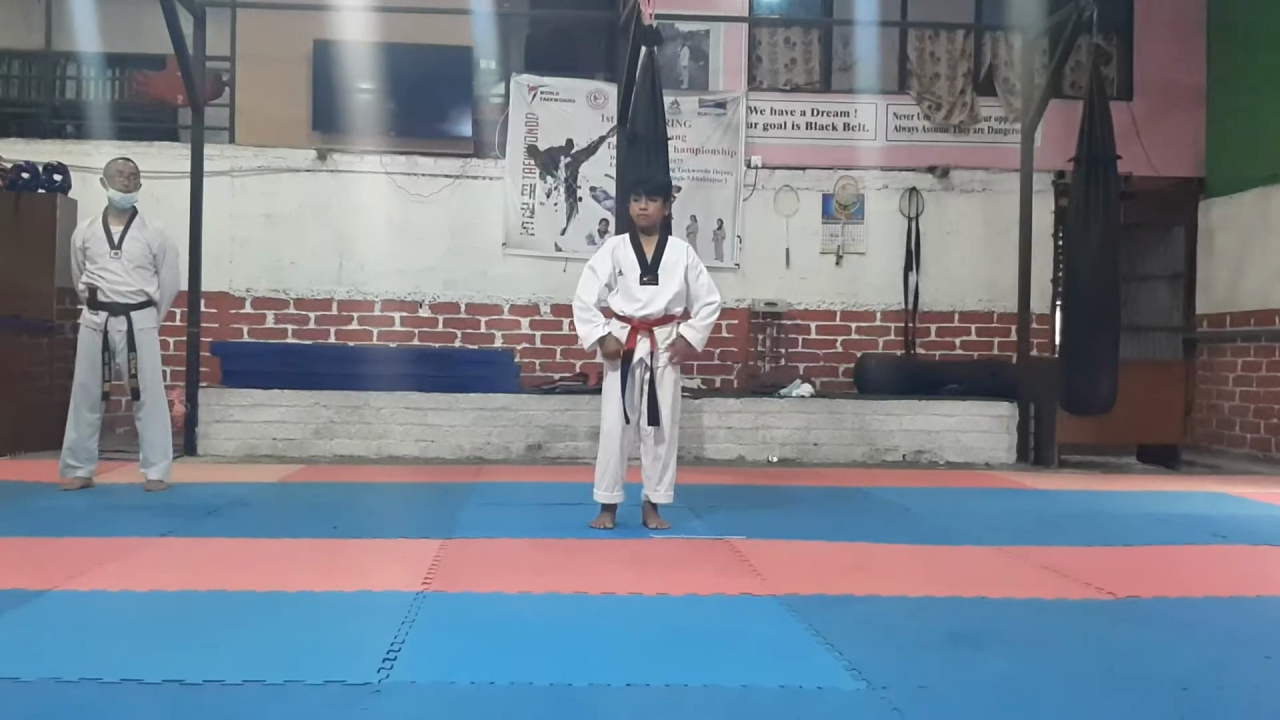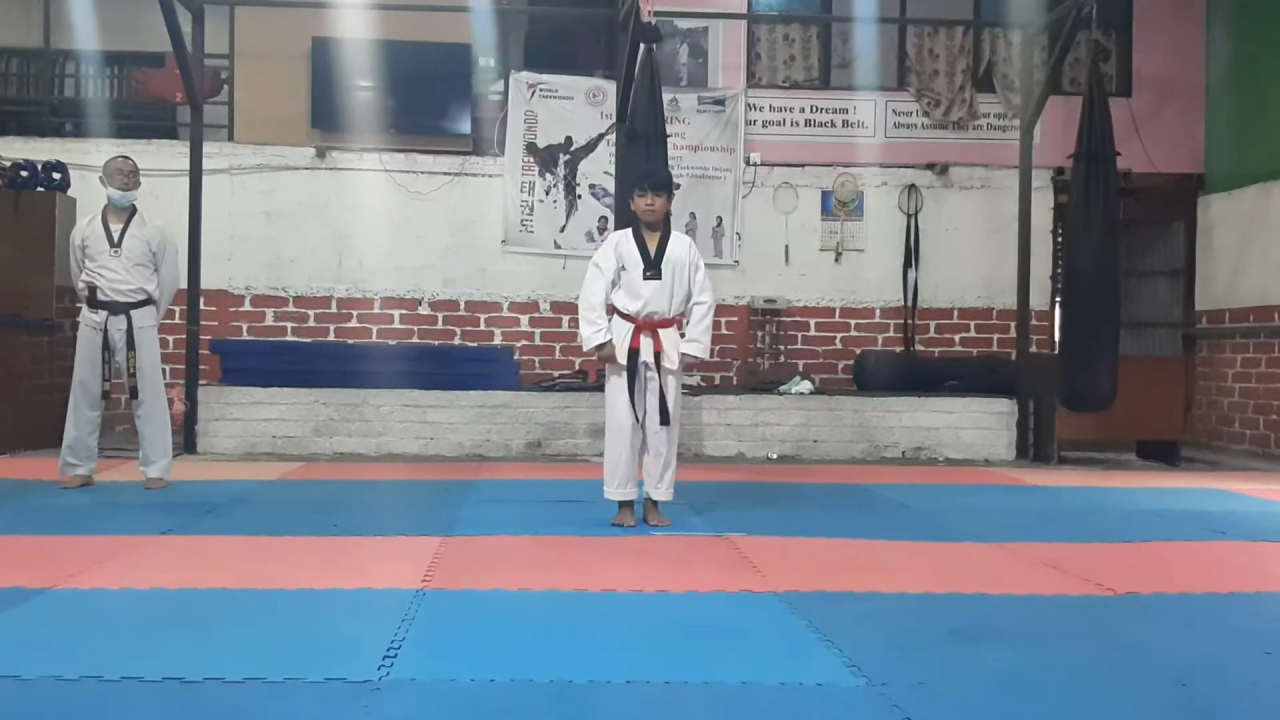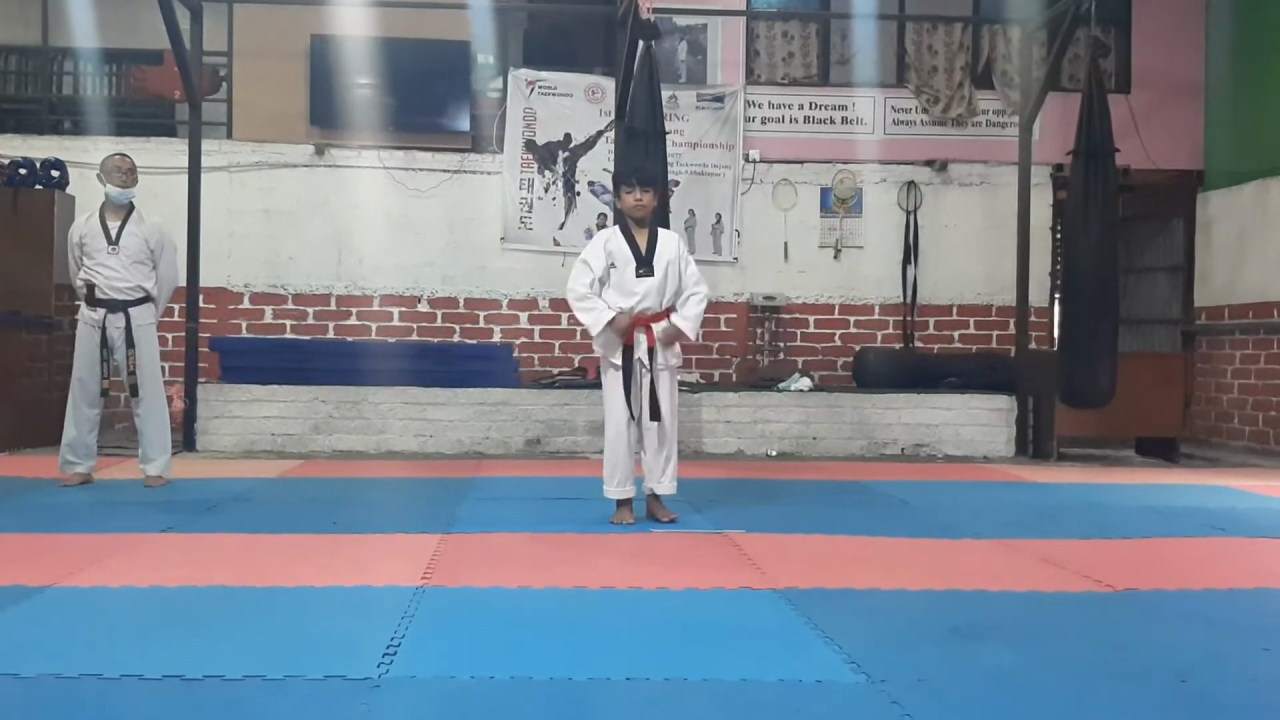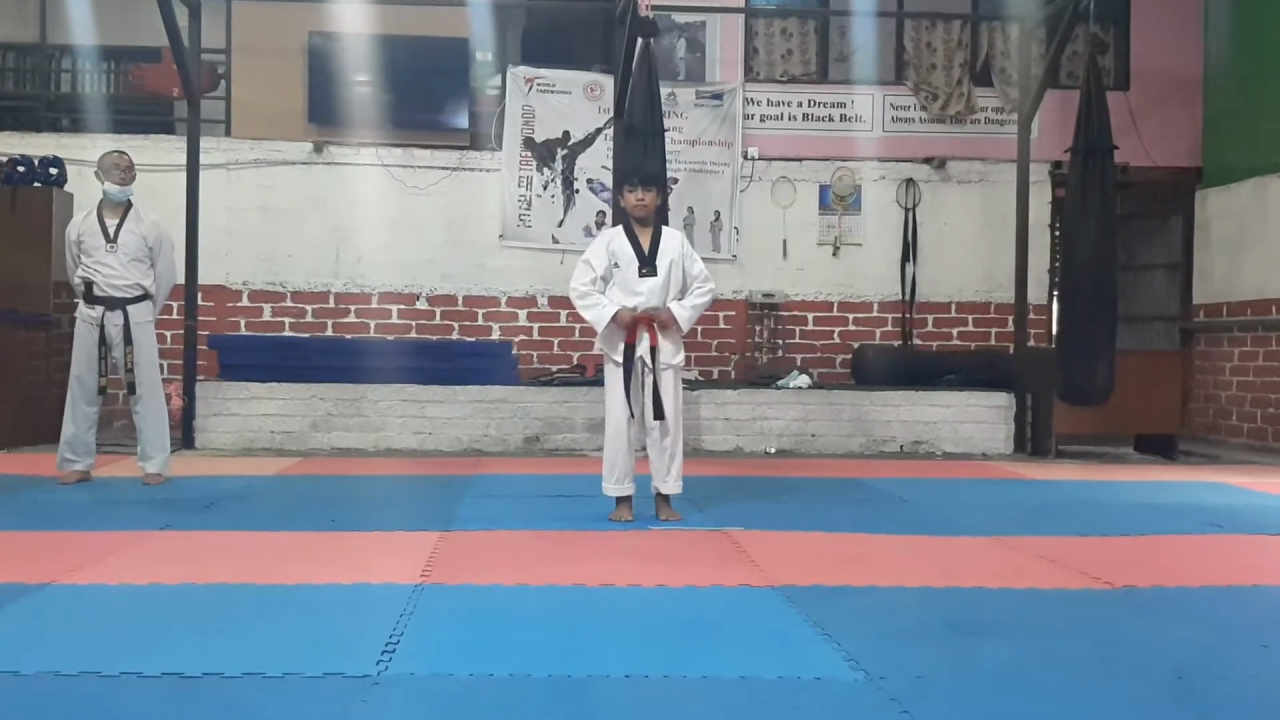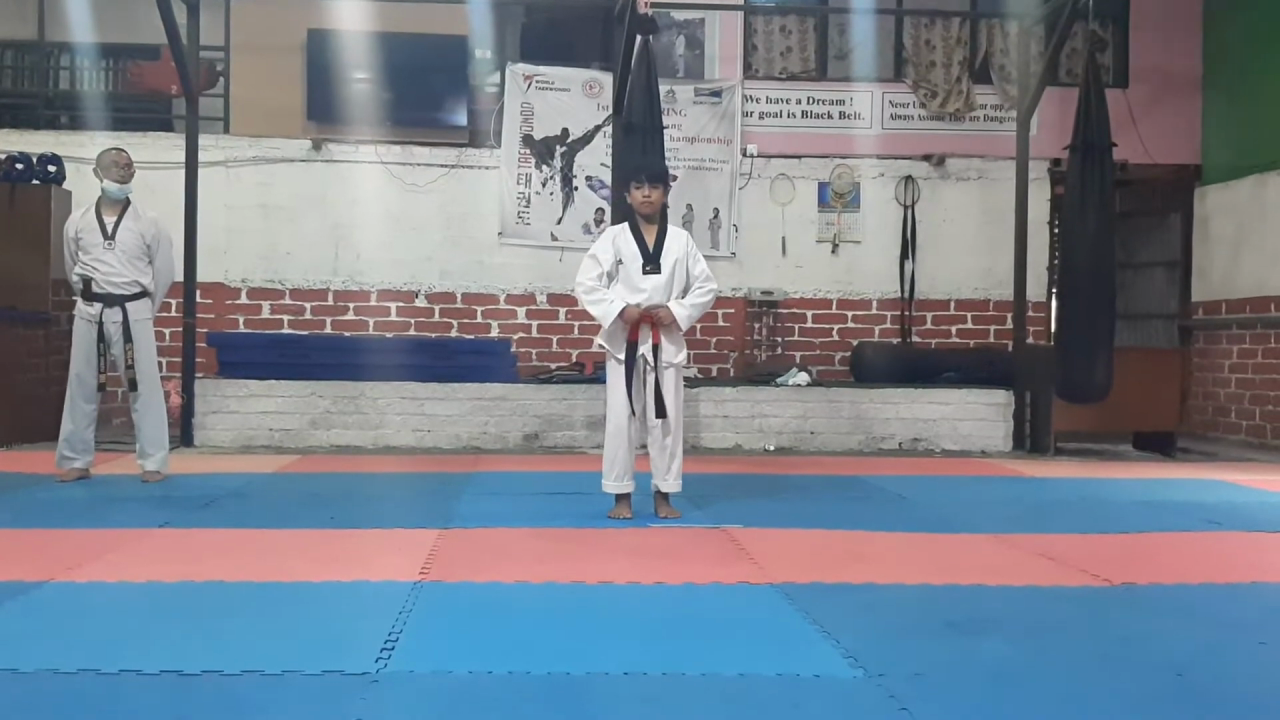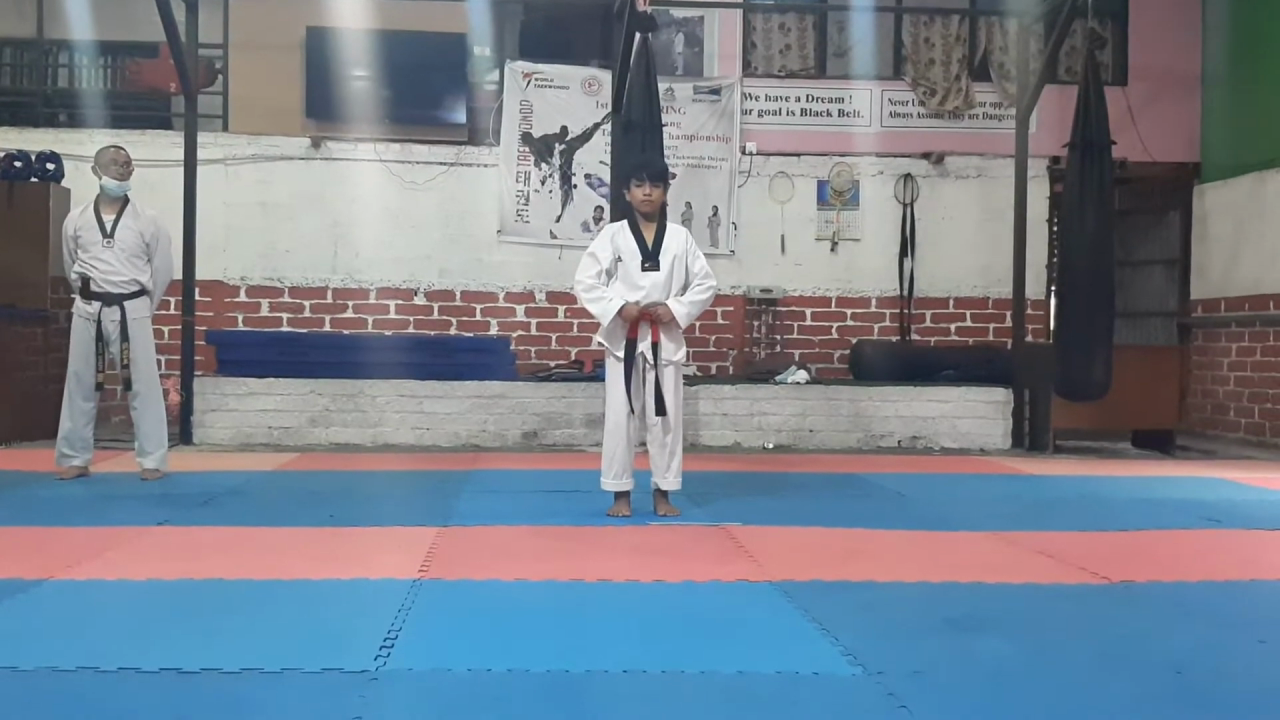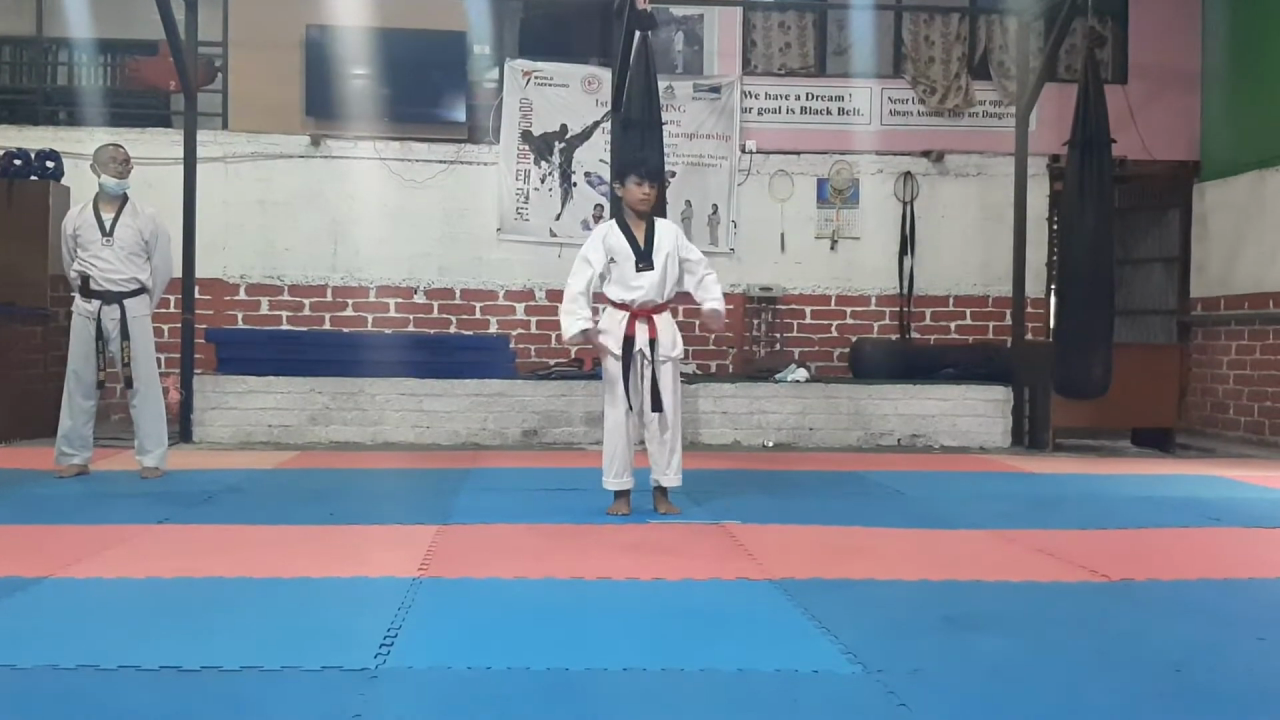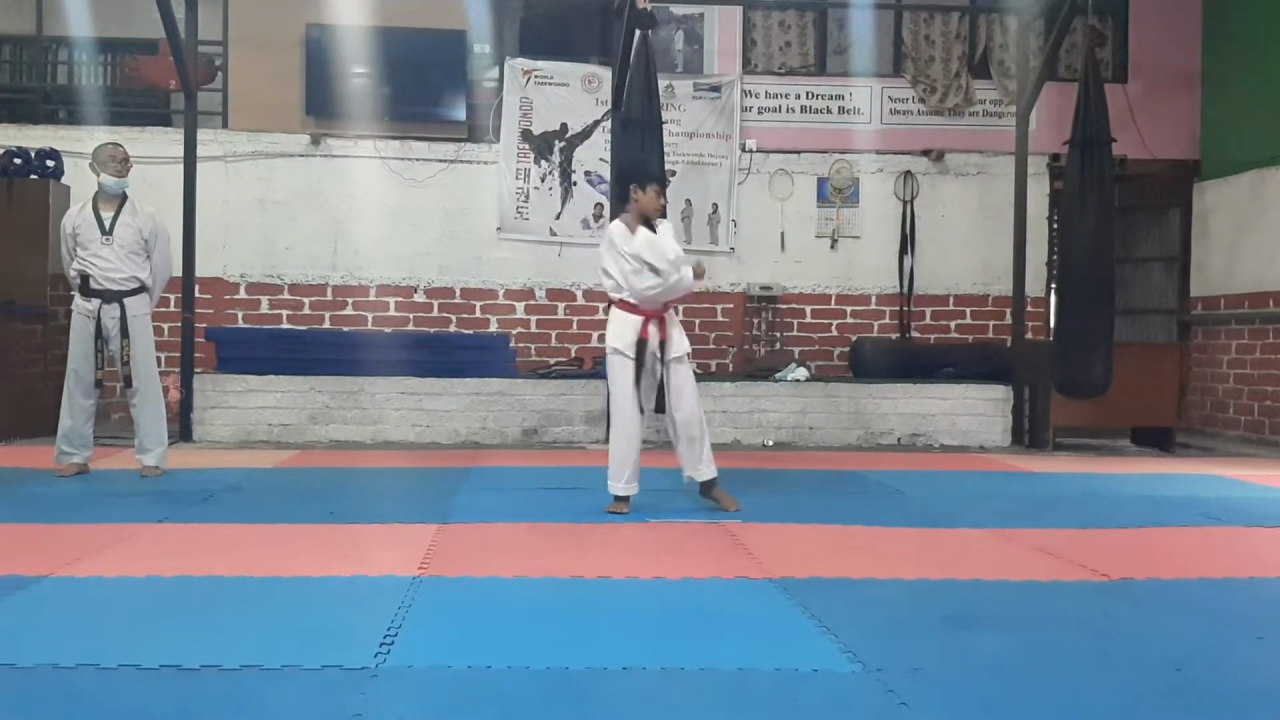
dt=0.4s
person 1, frame 1
left shoulder: (682, 252)
right shoulder: (614, 248)
left elbow: (709, 300)
right elbow: (585, 297)
left wrist: (690, 337)
right wrist: (601, 336)
left hip: (664, 347)
right hip: (622, 345)
left knee: (661, 427)
right knee: (616, 425)
left ankle: (652, 504)
right ankle: (608, 505)
person 1, frame 2
left shoulder: (684, 246)
right shoulder: (617, 243)
left elbow: (702, 300)
right elbow: (592, 295)
left wrist: (693, 347)
right wrist: (600, 341)
left hip: (666, 346)
right hip: (625, 342)
left knee: (663, 425)
right knee: (622, 424)
left ankle: (653, 502)
right ankle: (623, 503)
person 1, frame 3
left shoulder: (672, 242)
right shoulder: (605, 241)
left elbow: (696, 291)
right elbow: (578, 288)
left wrist: (682, 326)
right wrist: (608, 320)
left hip: (661, 341)
right hip: (618, 341)
left knee: (662, 421)
right knee: (620, 421)
left ankle: (656, 497)
right ankle: (623, 500)
person 1, frame 4
left shoulder: (675, 240)
right shoulder: (609, 240)
left elbow: (703, 286)
right elbow: (581, 287)
left wrist: (678, 313)
right wrist: (612, 314)
left hip: (663, 342)
right hip: (622, 341)
left knee: (666, 420)
right knee: (619, 421)
left ankle: (664, 496)
right ankle: (622, 497)
person 1, frame 5
left shoulder: (680, 239)
right shoulder: (614, 237)
left elbow: (704, 285)
right elbow: (587, 283)
left wrist: (677, 312)
right wrist: (619, 312)
left hip: (666, 341)
right hip: (624, 339)
left knee: (664, 418)
right knee: (620, 417)
left ankle: (663, 494)
right ankle: (621, 496)
person 1, frame 6
left shoulder: (680, 237)
right shoulder: (613, 235)
left elbow: (706, 284)
right elbow: (585, 281)
left wrist: (677, 309)
right wrist: (617, 307)
left hip: (664, 337)
right hip: (623, 336)
left knee: (666, 415)
right knee: (619, 415)
left ankle: (662, 492)
right ankle: (620, 493)
person 1, frame 7
left shoulder: (669, 232)
right shoulder: (604, 235)
left elbow: (701, 271)
right elbow: (578, 285)
left wrist: (712, 305)
right wrist: (581, 327)
left hip: (660, 331)
right hip: (619, 332)
left knee: (664, 413)
right knee: (618, 413)
left ankle: (662, 490)
right ankle: (621, 492)
person 1, frame 8
left shoulder: (660, 228)
right shoulder: (616, 233)
left elbow: (671, 264)
right elbow: (643, 286)
left wrist: (640, 232)
right wrist: (691, 277)
left hip: (665, 331)
right hip: (630, 332)
left knee: (687, 410)
right knee: (627, 415)
left ankle: (708, 483)
right ankle: (621, 493)
person 2, frame 1
left shoulder: (153, 233)
right shoulder: (85, 231)
left elbow: (169, 282)
right elbow: (80, 278)
left wrist: (148, 317)
right wrist: (98, 310)
left hip: (138, 323)
right hip: (96, 322)
left knee: (149, 396)
right knee: (86, 396)
left ankle: (156, 471)
right ankle: (79, 469)
person 2, frame 2
left shoulder: (153, 231)
right shoulder: (84, 229)
left elbow: (169, 279)
right elbow: (79, 276)
left wrist: (147, 314)
right wrist: (98, 308)
left hip: (137, 322)
right hip: (95, 321)
left knee: (149, 394)
right knee: (85, 394)
left ankle: (156, 469)
right ankle: (79, 467)
person 2, frame 3
left shoulder: (151, 228)
right shoulder: (82, 227)
left elbow: (167, 276)
right elbow: (77, 274)
left wrist: (146, 312)
right wrist: (96, 306)
left hip: (136, 318)
right hip: (94, 319)
left knee: (148, 392)
right knee: (84, 392)
left ankle: (155, 467)
right ankle: (78, 465)
person 2, frame 4
left shoulder: (149, 225)
right shoulder: (80, 225)
left elbow: (166, 274)
right elbow: (75, 272)
left wrist: (145, 310)
right wrist: (95, 304)
left hip: (134, 316)
right hip: (92, 316)
left knee: (146, 390)
right knee: (82, 389)
left ankle: (154, 465)
right ankle: (77, 463)
person 2, frame 5
left shoulder: (148, 223)
right shoulder: (78, 222)
left elbow: (164, 271)
right elbow: (73, 269)
left wrist: (144, 307)
right wrist: (93, 301)
left hip: (132, 314)
right hip: (90, 314)
left knee: (145, 387)
right knee: (81, 387)
left ankle: (153, 462)
right ankle: (76, 460)
person 2, frame 6
left shoulder: (146, 221)
right shoulder: (76, 220)
left elbow: (162, 269)
right elbow: (72, 267)
left wrist: (142, 305)
right wrist: (91, 299)
left hip: (131, 312)
right hip: (88, 312)
left knee: (144, 385)
right knee: (80, 385)
left ankle: (152, 460)
right ankle: (75, 458)
person 2, frame 7
left shoulder: (146, 219)
right shoulder: (76, 218)
left elbow: (162, 268)
right elbow: (71, 266)
left wrist: (142, 303)
right wrist: (91, 297)
left hip: (131, 310)
right hip: (89, 310)
left knee: (143, 384)
right knee: (80, 383)
left ankle: (152, 458)
right ankle: (74, 456)
person 2, frame 8
left shoulder: (145, 218)
right shoulder: (75, 217)
left elbow: (162, 266)
right elbow: (71, 265)
left wrist: (142, 302)
right wrist: (91, 297)
left hip: (131, 309)
right hip: (88, 309)
left knee: (143, 382)
right knee: (80, 383)
left ankle: (152, 457)
right ankle: (75, 455)
